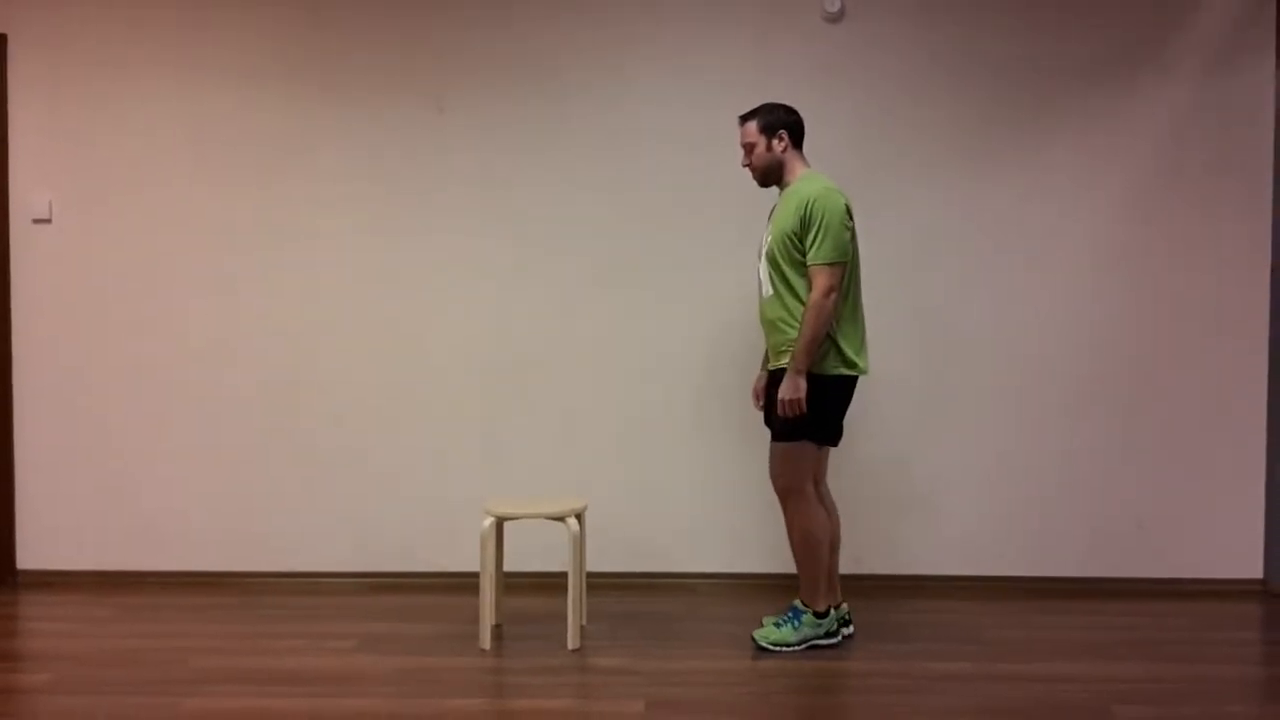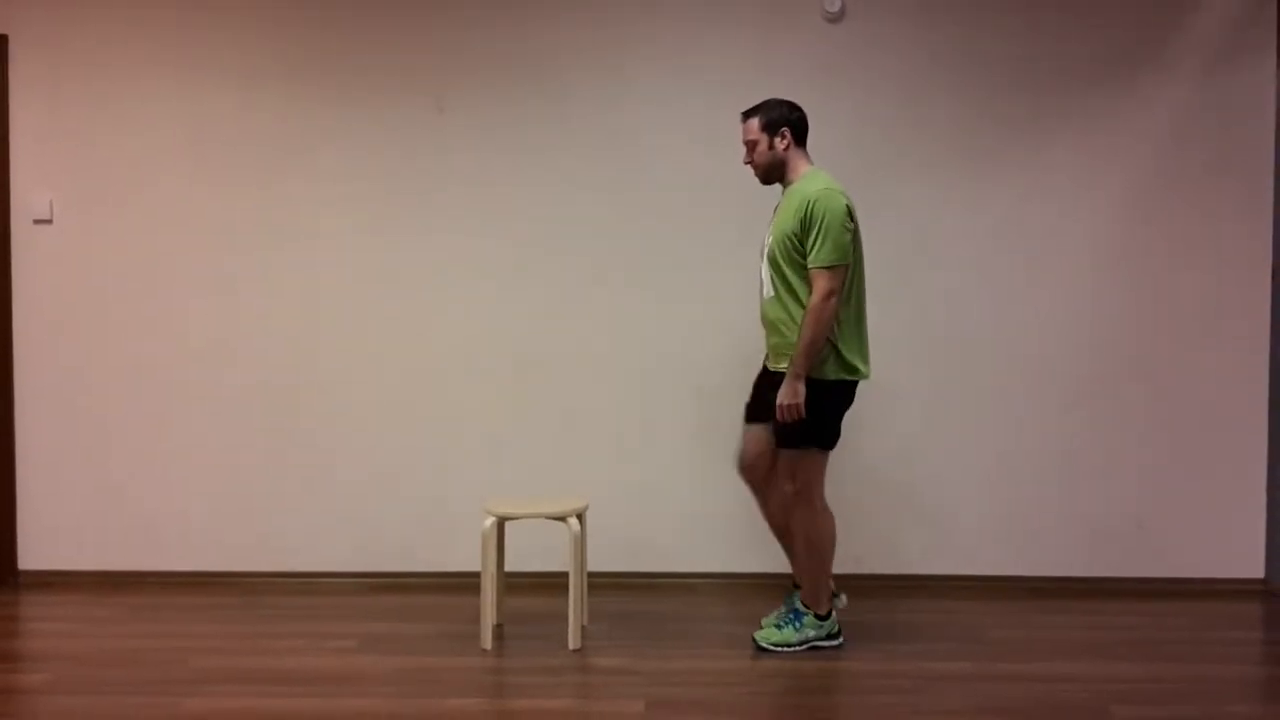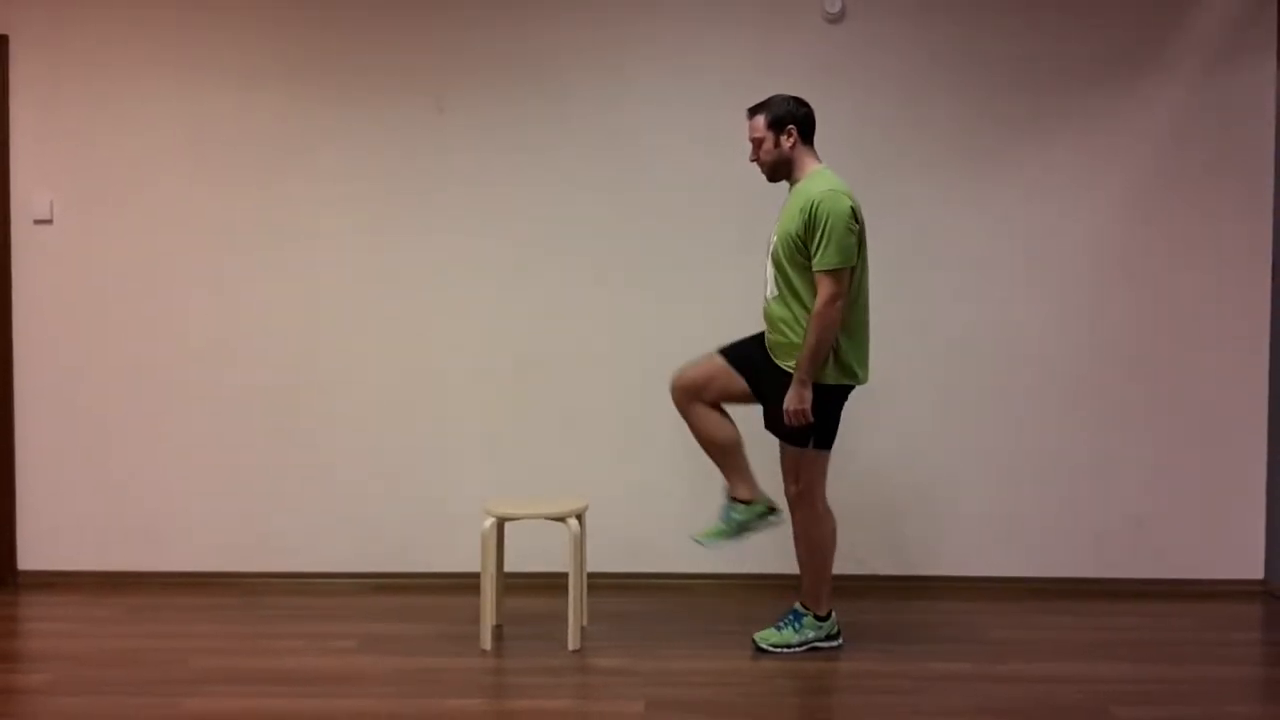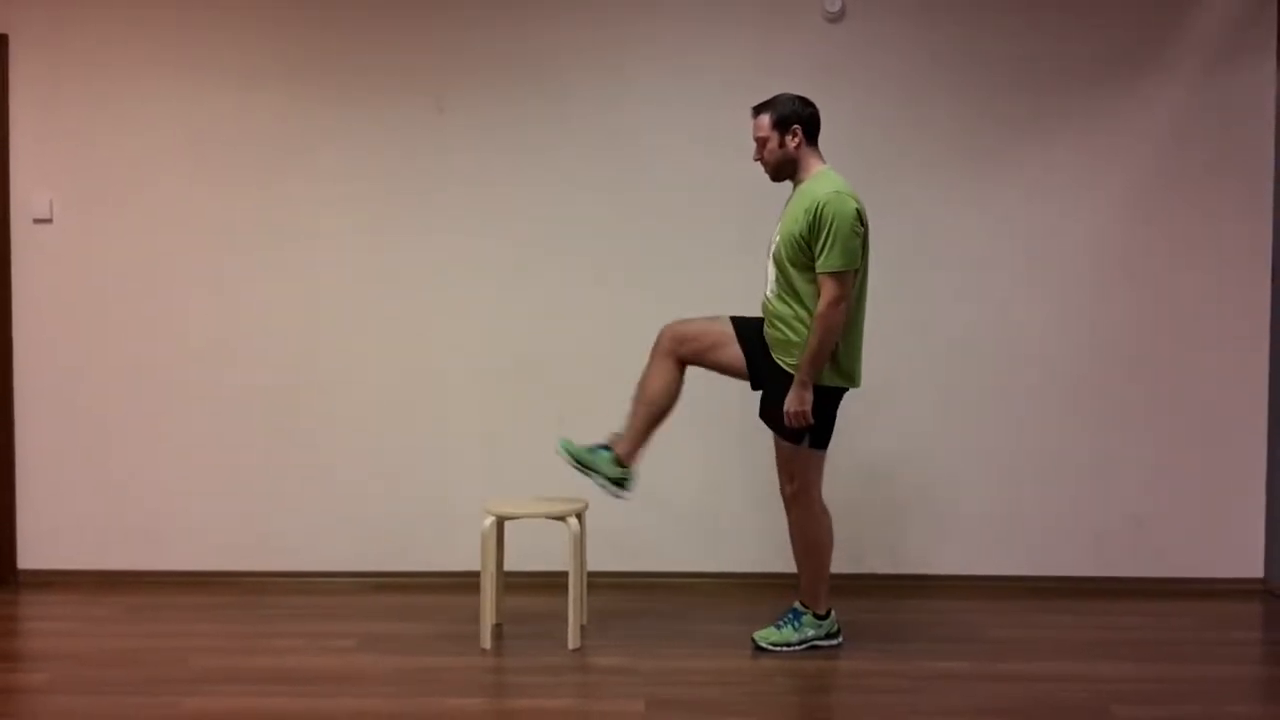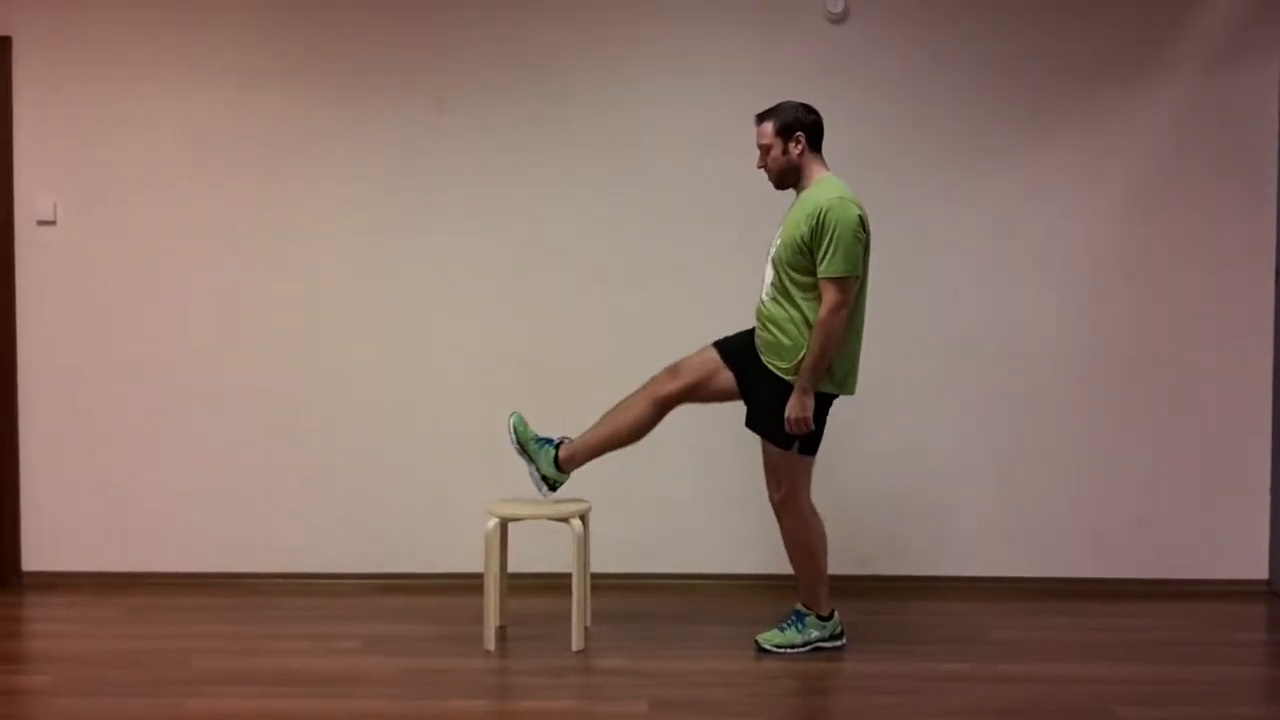
dt=0.3s
person 1, frame 1
left shoulder: (821, 199)
right shoulder: (786, 203)
left elbow: (825, 294)
left wrist: (796, 372)
right wrist: (768, 368)
left hip: (817, 372)
right hip: (792, 368)
left knee: (793, 486)
right knee: (807, 486)
left ankle: (816, 614)
right ankle: (829, 605)
person 1, frame 2
left shoulder: (822, 200)
right shoulder: (790, 199)
left elbow: (826, 298)
left wrist: (796, 379)
right wrist: (776, 372)
left hip: (815, 373)
right hip: (786, 363)
left knee: (800, 489)
right knee: (755, 467)
left ankle: (818, 616)
right ankle: (814, 586)
person 1, frame 3
left shoulder: (828, 200)
right shoulder: (800, 194)
left elbow: (832, 299)
left wrist: (803, 382)
left hip: (813, 369)
right hip: (777, 350)
left knee: (803, 490)
right knee: (689, 384)
left ankle: (817, 618)
right ankle: (747, 499)
person 1, frame 4
left shoulder: (833, 202)
right shoulder: (803, 193)
left elbow: (835, 301)
left wrist: (803, 383)
left hip: (807, 360)
right hip: (775, 340)
left knee: (798, 489)
right knee: (676, 339)
left ankle: (818, 617)
right ankle: (619, 459)
person 1, frame 5
left shoulder: (835, 209)
right shoulder: (806, 201)
left elbow: (835, 307)
left wrist: (804, 391)
left hip: (797, 370)
right hip: (764, 350)
left knee: (788, 495)
right knee: (669, 384)
left ankle: (820, 619)
right ankle: (560, 461)
